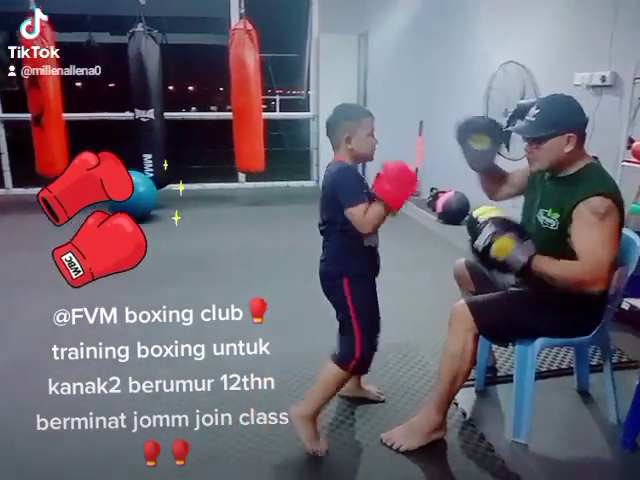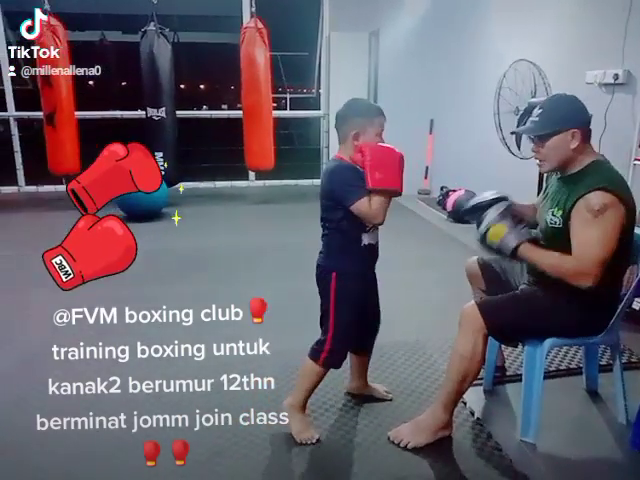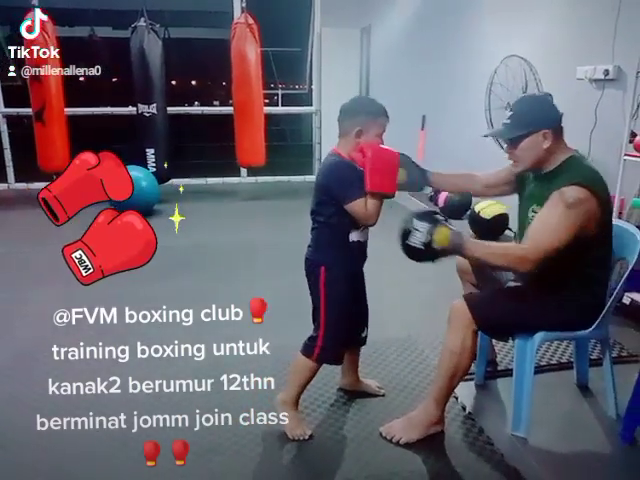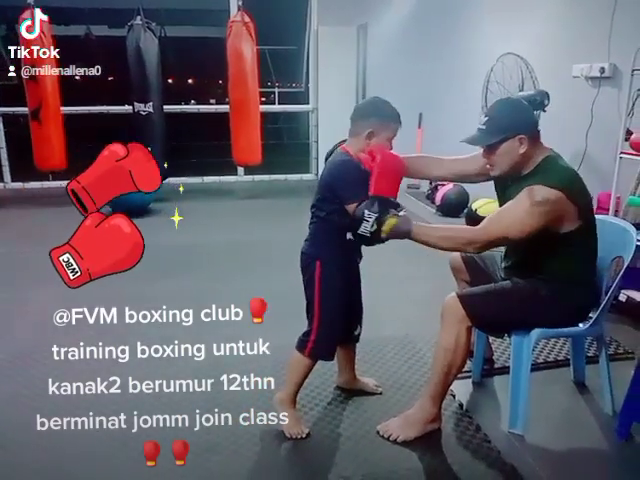
dt=0.3s
person 1, frame 1
left shoulder: (595, 198)
right shoulder: (545, 167)
left elbow: (594, 279)
right elbow: (499, 189)
left wrist: (527, 259)
right wrist: (484, 162)
left hip: (569, 304)
right hip: (534, 280)
left knee: (463, 314)
right knee: (465, 269)
left ankle: (432, 420)
right ankle: (481, 354)
person 1, frame 2
left shoulder: (598, 196)
right shoulder: (565, 171)
left elbow: (585, 274)
left wrist: (519, 248)
right wrist: (511, 211)
left hip: (580, 303)
right hip: (550, 278)
left knee: (474, 316)
right knee: (478, 271)
left ankle: (439, 418)
right ankle: (491, 356)
person 1, frame 3
left shoulder: (574, 192)
right shoulder: (536, 167)
left elbow: (525, 258)
right elbow: (481, 183)
left wrist: (456, 242)
left hip: (569, 297)
right hip: (540, 275)
left knee: (463, 311)
right knee: (467, 266)
left ankle: (431, 414)
person 1, frame 4
left shoulder: (547, 190)
right shoulder: (512, 162)
left elbow: (478, 239)
right elbow: (441, 167)
left wrist: (404, 227)
left hip: (561, 294)
right hip: (530, 269)
left knee: (456, 307)
right knee: (461, 263)
left ankle: (427, 412)
person 2, frame 1
left shoulder: (339, 172)
right shoulder: (346, 176)
right elbow: (365, 224)
left wrist: (381, 197)
right wrist: (388, 197)
left hip: (347, 267)
right hip: (347, 272)
left knee: (364, 332)
right knee: (357, 344)
left ankle: (353, 385)
right ankle: (306, 412)
person 2, frame 2
left shoulder: (356, 169)
right shoulder: (340, 173)
left elbow: (374, 209)
right elbow: (375, 214)
left hip: (360, 265)
right hip: (340, 269)
left knee: (366, 327)
right knee: (333, 340)
left ankle: (359, 383)
right ankle: (295, 405)
person 2, frame 3
left shoulder: (352, 164)
right shoulder: (337, 169)
left elbow: (366, 206)
right elbow: (368, 215)
left wrist: (382, 176)
right wrist: (379, 179)
left hip: (348, 260)
right hip: (329, 264)
left knee: (355, 323)
right knee: (327, 336)
left ankle: (350, 379)
right ankle: (287, 400)
person 2, frame 4
left shoulder: (354, 162)
right shoulder: (345, 168)
left hip: (344, 255)
right hip: (324, 258)
left knee: (350, 320)
right knee: (320, 331)
left ankle: (347, 376)
right ankle: (286, 399)
